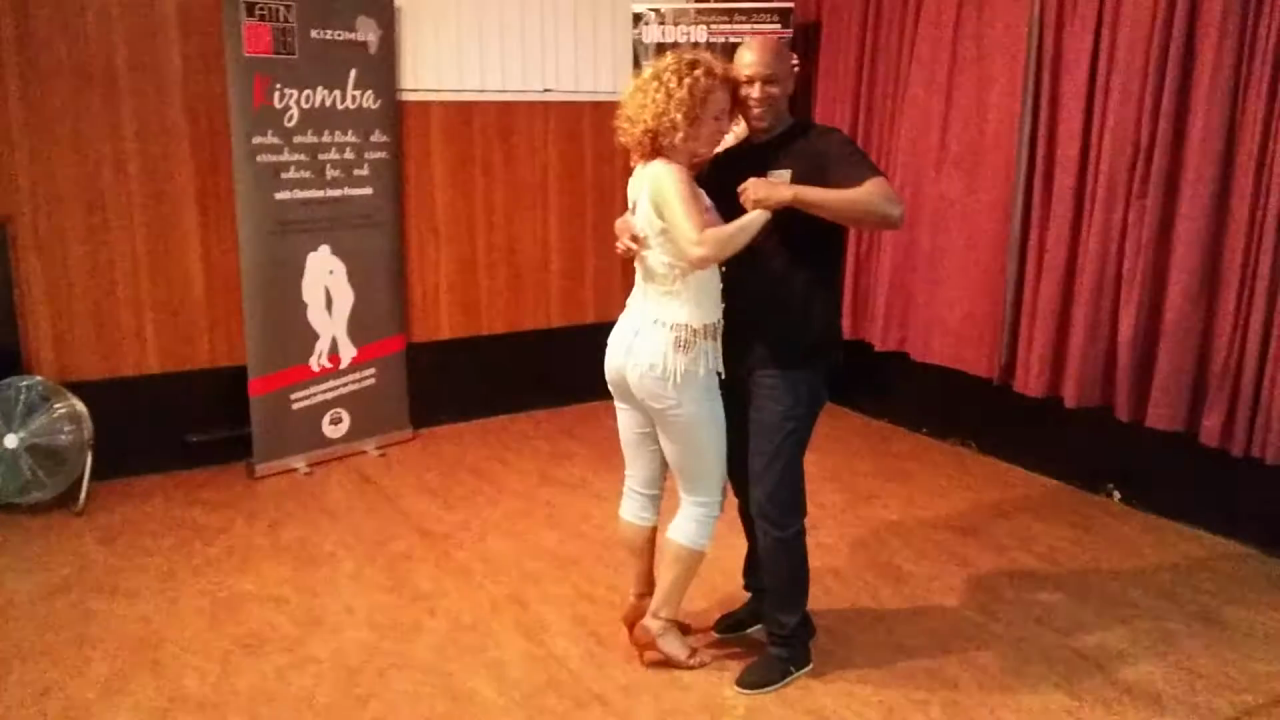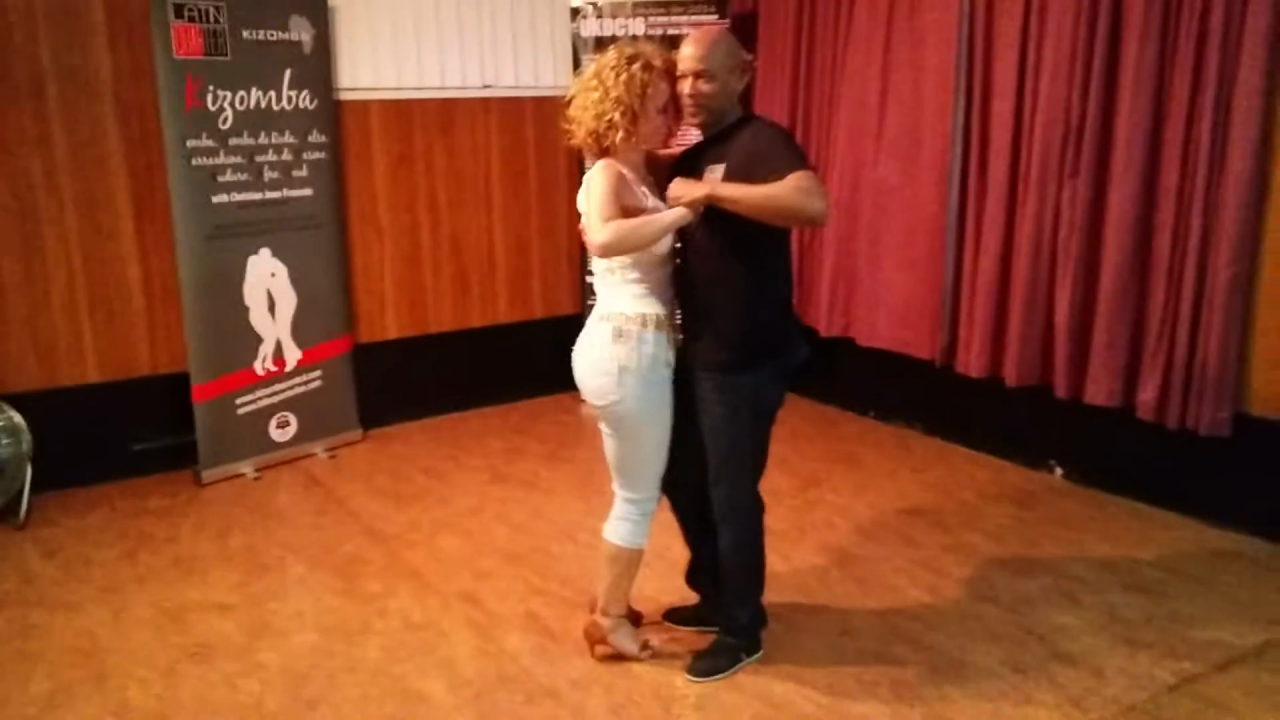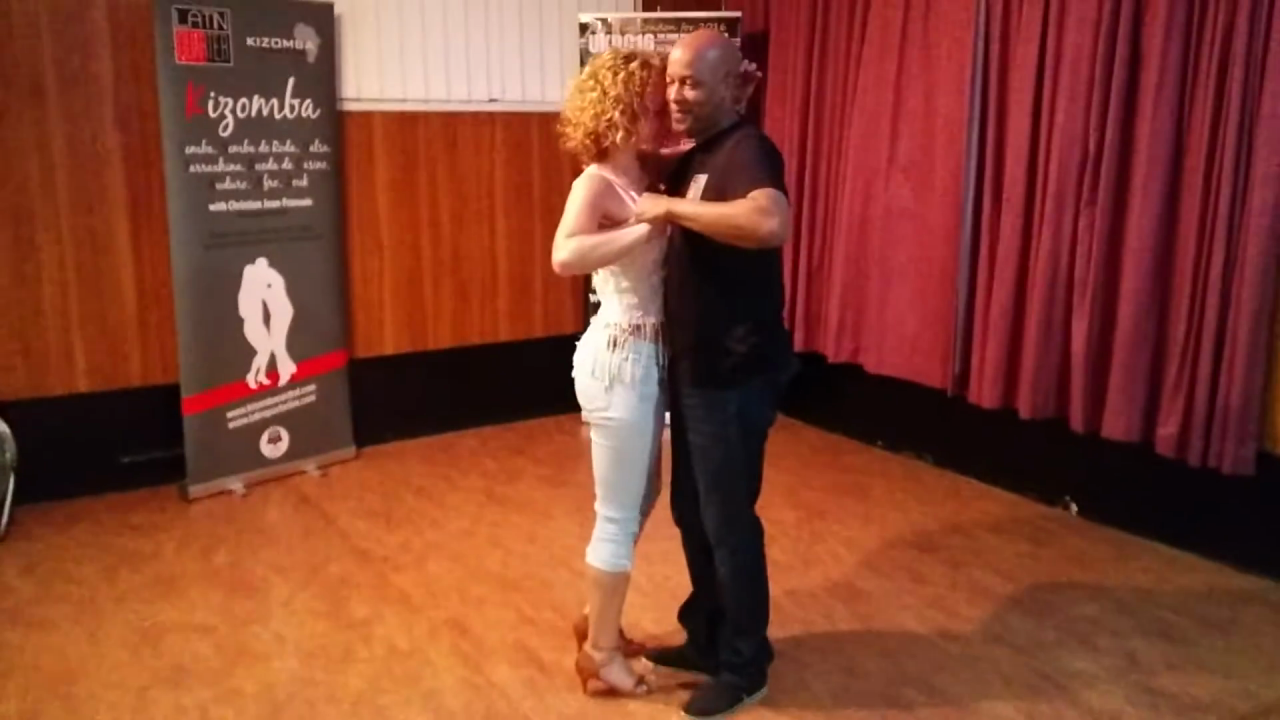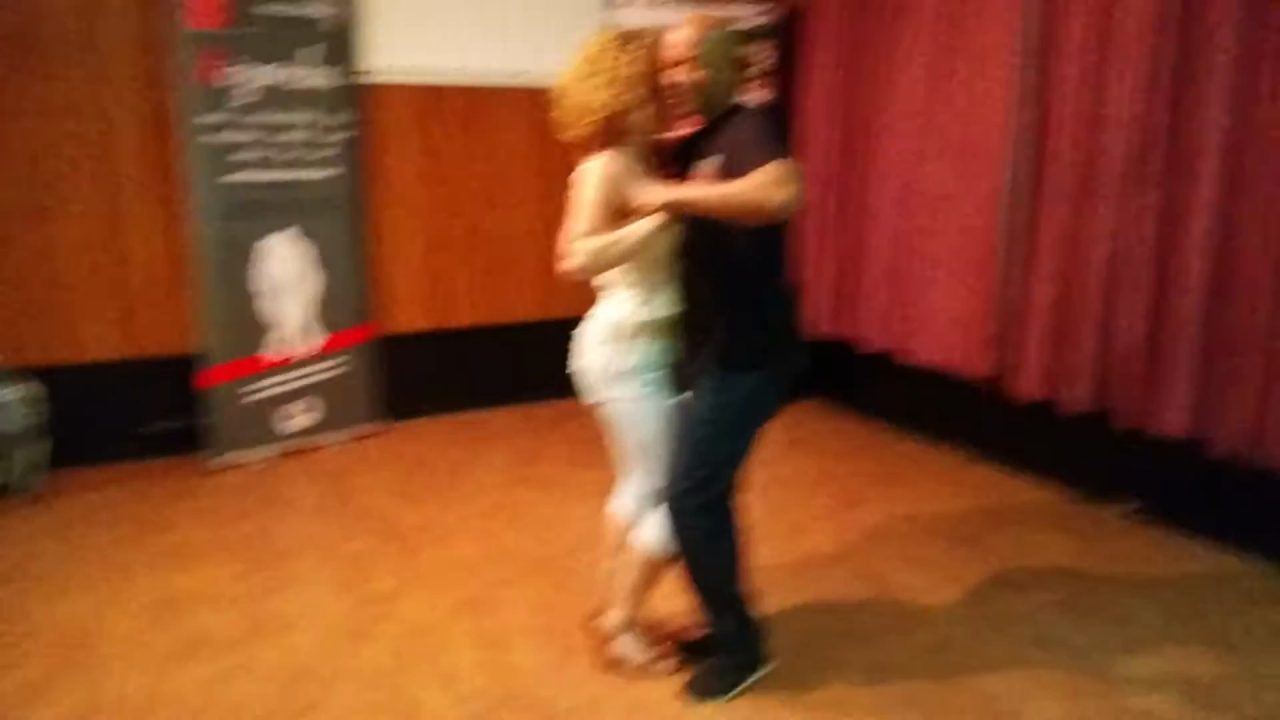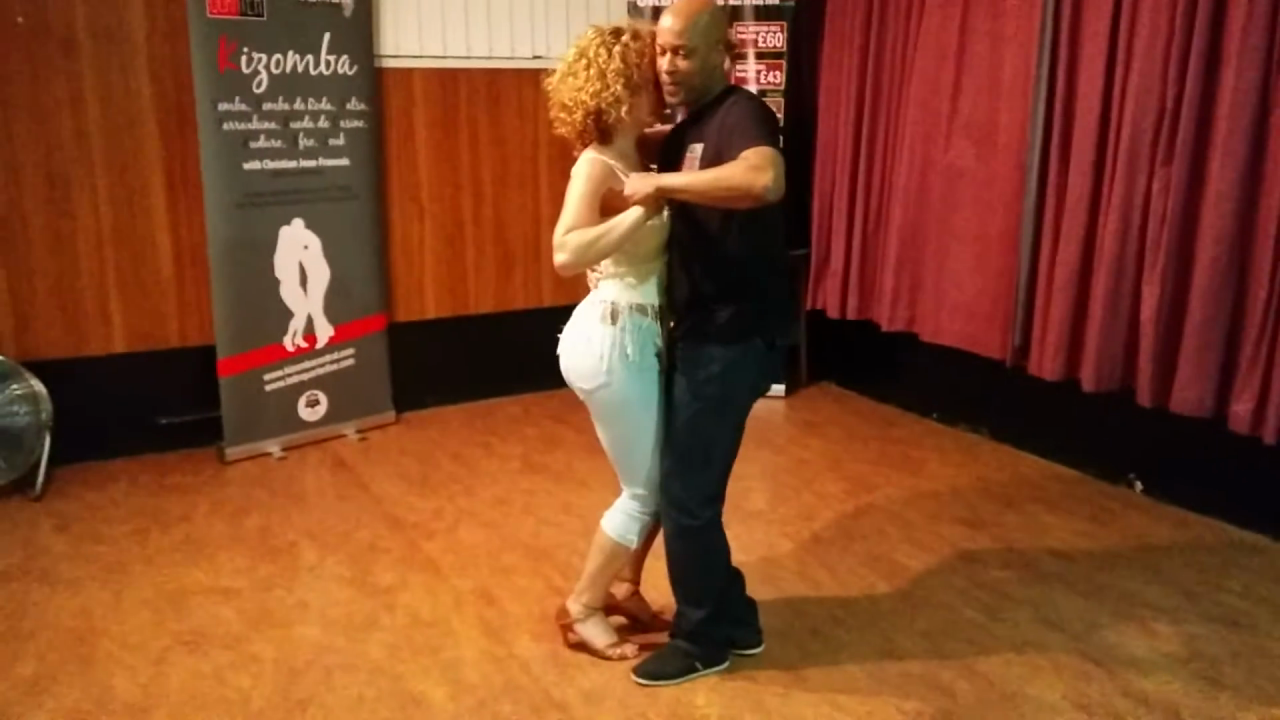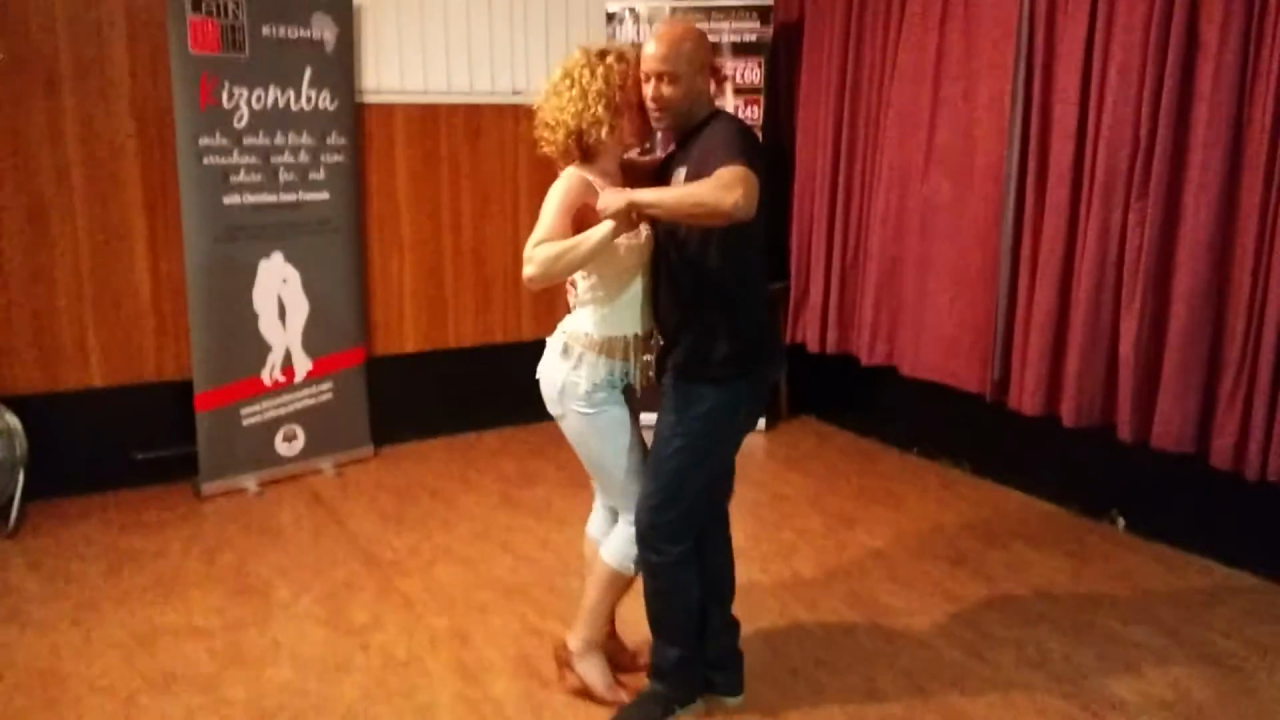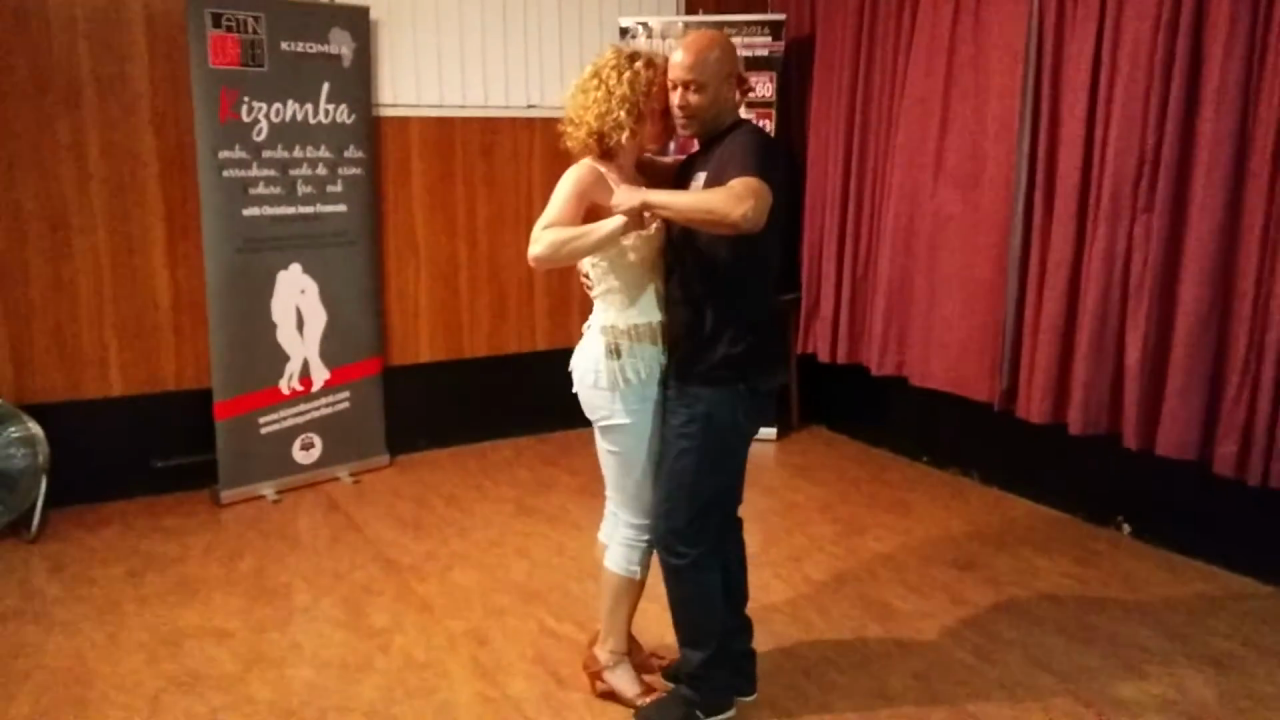
dt=0.7s
person 1, frame 1
left shoulder: (822, 148)
right shoulder: (728, 164)
left elbow: (889, 208)
left wrist: (790, 194)
right wrist: (631, 223)
left hip: (795, 356)
right hip: (740, 348)
left knee: (773, 497)
right knee: (746, 486)
left ankle: (789, 641)
right ankle: (763, 594)
person 1, frame 2
left shoulder: (760, 143)
right shoulder: (691, 157)
left elbow: (812, 205)
left wrist: (712, 192)
left hip: (747, 356)
right hip: (701, 348)
left knee: (731, 496)
right knee: (679, 476)
left ankle: (741, 629)
right ankle: (714, 594)
person 1, frame 3
left shoulder: (747, 151)
right shoulder: (692, 159)
left elbow: (769, 224)
left wrist: (670, 206)
left hip: (736, 372)
right hip: (695, 365)
left knee: (728, 522)
right knee: (691, 512)
right ankle: (708, 640)
person 1, frame 4
left shoulder: (747, 132)
right shoulder: (693, 145)
left elbow: (781, 193)
left wrist: (677, 195)
left hip: (747, 352)
right hip: (712, 346)
left knee: (690, 492)
right knee: (705, 492)
left ankle: (739, 644)
right ankle: (730, 632)
person 1, frame 5
left shoulder: (741, 115)
right shoulder: (685, 132)
left elbow: (765, 180)
left wrist: (662, 184)
left hip: (736, 334)
right hip: (702, 330)
left knee: (686, 491)
right knee: (685, 484)
left ankle: (704, 638)
right ankle: (731, 619)
person 1, frame 6
left shoulder: (726, 139)
right shoulder: (679, 157)
left elbow: (735, 200)
left wrist: (633, 198)
left hip: (722, 367)
right hip: (697, 363)
left knee: (663, 519)
right knee: (700, 514)
right ankle: (717, 660)
person 1, frame 7
left shoulder: (748, 148)
right shoulder: (697, 161)
left elbow: (744, 211)
left wrist: (647, 197)
left hip: (725, 373)
right hip: (705, 367)
left knee: (680, 528)
right knee: (712, 520)
right ankle: (729, 663)
person 2, frame 1
left shoulder: (648, 174)
right shoulder: (669, 177)
left elbow: (724, 147)
right elbow: (701, 248)
right wrist: (765, 209)
left hip: (629, 344)
right hip: (676, 359)
left knee: (642, 486)
right knee: (704, 499)
left ankle: (641, 603)
right ankle: (658, 621)
person 2, frame 2
left shoulder: (639, 171)
right shoulder: (606, 178)
right elbow: (603, 240)
right wrist: (685, 211)
left hip: (625, 344)
right hip: (625, 349)
left knee: (638, 482)
right knee: (638, 495)
left ankle: (611, 599)
right ankle: (608, 619)
person 2, frame 3
left shoulder: (642, 178)
right shoulder: (596, 184)
right elbow: (565, 256)
right wrist: (648, 226)
left hip: (646, 354)
right hip: (620, 356)
left knee: (638, 500)
right knee: (620, 513)
left ankle: (596, 619)
right ankle: (600, 651)
person 2, frame 4
left shoulder: (644, 163)
right shoulder: (605, 171)
right elbow: (577, 259)
right wrist: (659, 218)
left hip: (642, 342)
right hip: (625, 348)
left knee: (641, 482)
right knee: (677, 494)
left ankle: (615, 606)
right ankle: (619, 619)
person 2, frame 5
left shoulder: (639, 157)
right shoulder: (596, 167)
right elbow: (566, 254)
right wrist: (644, 208)
left hip: (631, 337)
right hip: (613, 338)
left knee: (660, 477)
right knee: (644, 491)
left ankle: (622, 588)
right ankle: (581, 609)
person 2, frame 6
left shoulder: (627, 177)
right shoulder: (576, 185)
right elbow: (534, 267)
right wrist: (614, 226)
left hip: (613, 368)
right hip: (584, 371)
left knee: (614, 506)
right knee: (643, 511)
left ankle: (598, 633)
right ankle: (584, 643)
person 2, frame 7
left shoulder: (641, 177)
right shoulder: (587, 177)
right elbow: (540, 250)
right wrist: (624, 222)
left hip: (634, 360)
right hip: (619, 363)
left knee: (625, 510)
right knee: (637, 519)
left ankle: (615, 639)
right ankle: (609, 658)
